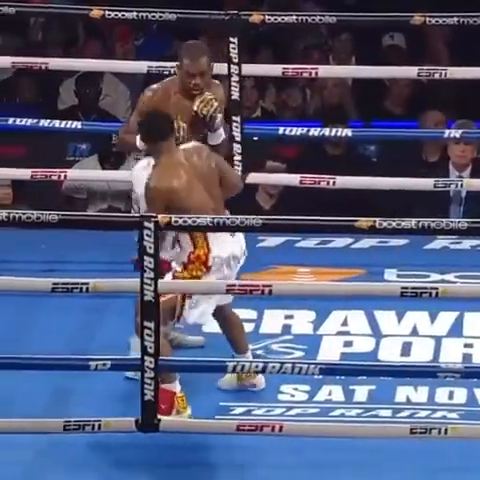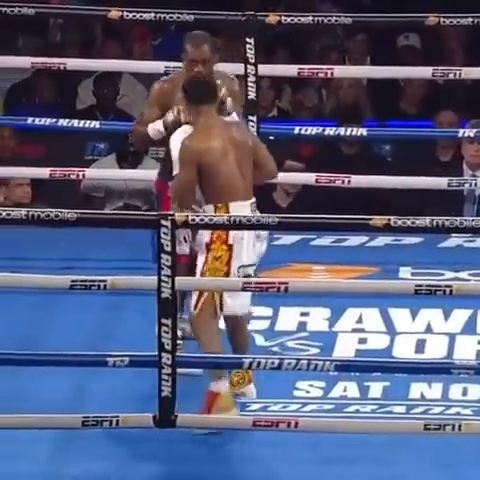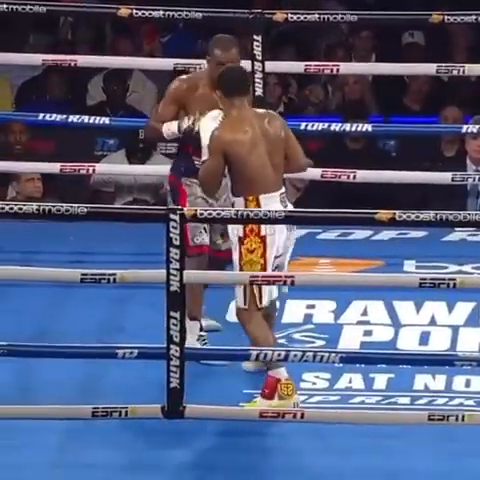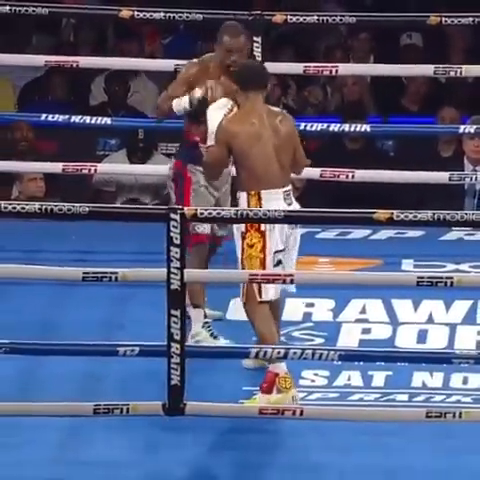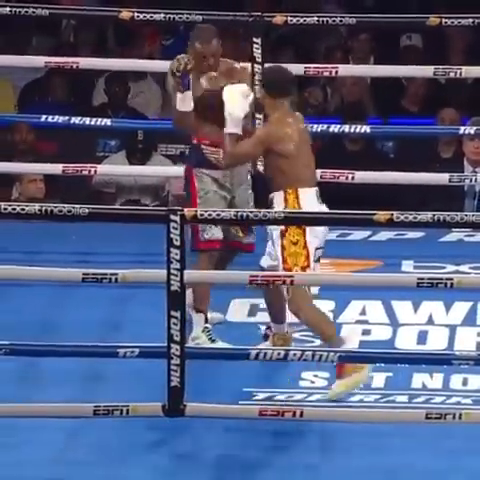
dt=0.5s
person 1, frame 1
left shoulder: (158, 183)
right shoulder: (201, 151)
left elbow: (155, 239)
right elbow: (235, 185)
left wrist: (146, 206)
left hip: (206, 253)
right hip: (231, 240)
right knee: (220, 304)
left ankle: (173, 399)
right ankle: (248, 370)
person 1, frame 2
left shoulder: (192, 144)
right shoulder: (240, 128)
left elbow: (183, 202)
right elbow: (270, 171)
left wrist: (183, 171)
left hip: (226, 229)
left knee: (202, 315)
right knee: (233, 302)
left ankle: (220, 396)
right ankle: (242, 377)
person 1, frame 3
left shoulder: (222, 136)
right shoulder: (273, 120)
left elbow: (209, 187)
right elbow: (300, 164)
left wrist: (207, 148)
left hip: (255, 220)
right hip: (281, 210)
left knee: (248, 309)
right knee: (264, 294)
left ankle: (281, 384)
right ankle: (265, 349)
person 1, frame 4
left shoulder: (229, 125)
right shoulder: (284, 119)
left elbow: (211, 172)
right elbow: (299, 165)
left wrist: (213, 131)
left hip: (259, 213)
right hip: (286, 206)
left knee: (254, 299)
right knee: (270, 290)
left ankle: (280, 381)
right ankle: (269, 348)
person 1, frame 5
left shoulder: (273, 130)
right shoulder: (296, 122)
left elbow: (230, 160)
left wrist: (233, 119)
left hip: (297, 213)
right hip: (296, 209)
left knee: (297, 298)
left ankle: (350, 360)
right ankle: (280, 337)
person 2, frame 1
left shoulder: (216, 92)
right shoulder: (157, 95)
left elbow: (220, 148)
right elbow: (123, 140)
left wrist: (214, 123)
right ankle: (142, 339)
person 2, frame 2
left shoulder: (228, 84)
right shoulder: (166, 88)
right elbow: (138, 136)
left wrist: (226, 108)
right wrist: (167, 122)
right hip: (177, 179)
right knee: (179, 260)
left ankle: (179, 316)
person 2, frame 3
right shoulder: (185, 87)
right elbow: (151, 130)
right wrist: (182, 125)
right hip: (188, 177)
left knee: (221, 252)
right knee: (198, 252)
left ankle: (192, 310)
right ankle: (193, 334)
person 2, frame 4
right shoulder: (196, 70)
right elbow: (161, 108)
right wrist: (194, 98)
right hip: (193, 161)
left knee: (214, 237)
right knee: (198, 239)
left ankle: (191, 299)
right ankle: (198, 327)
person 2, frame 5
left shoulder: (238, 72)
right shoulder: (180, 78)
right elbow: (184, 126)
left wrist: (223, 92)
right wrist: (183, 86)
left hip: (236, 162)
right hip: (203, 165)
left knee: (237, 240)
right knee: (209, 245)
left ankle: (194, 297)
right ankle: (200, 330)
